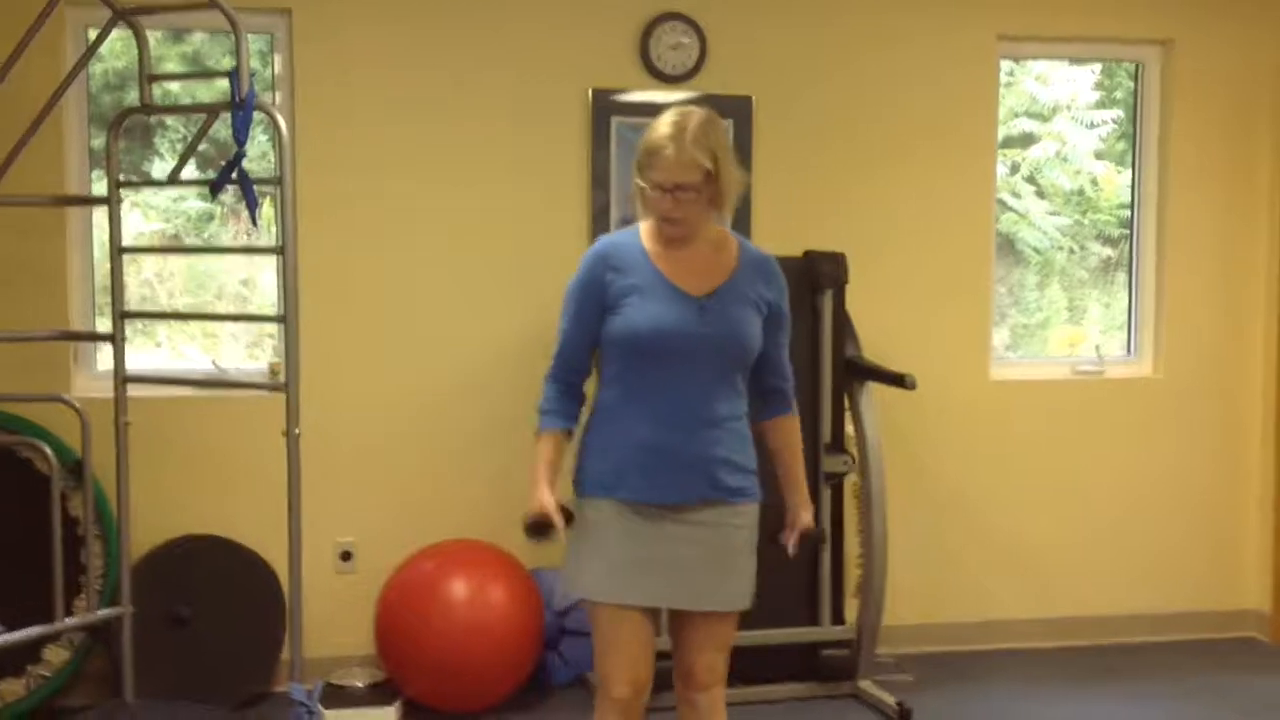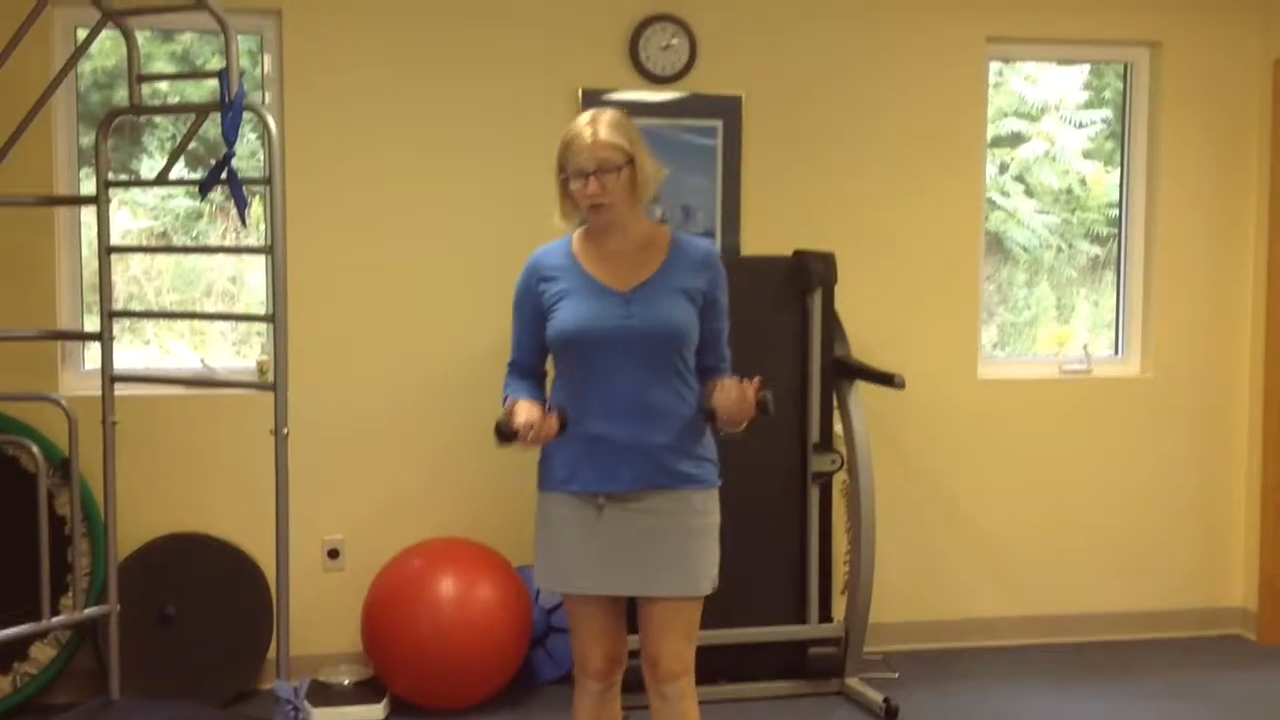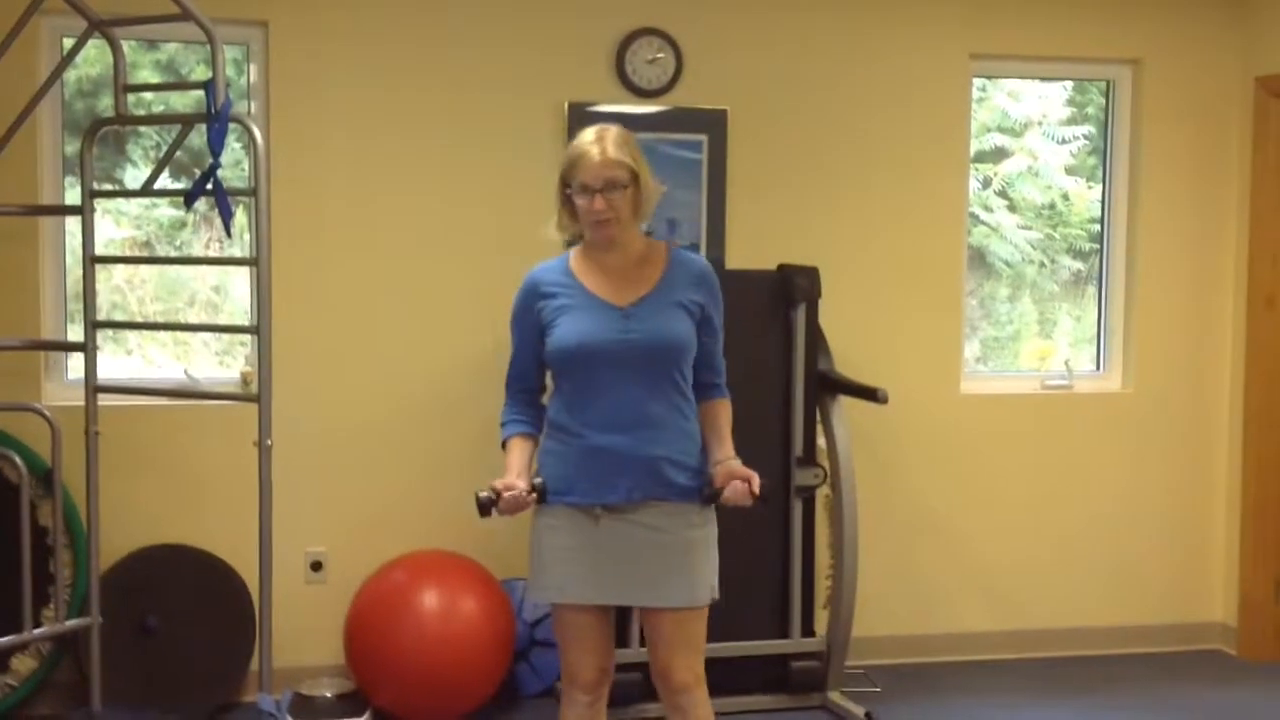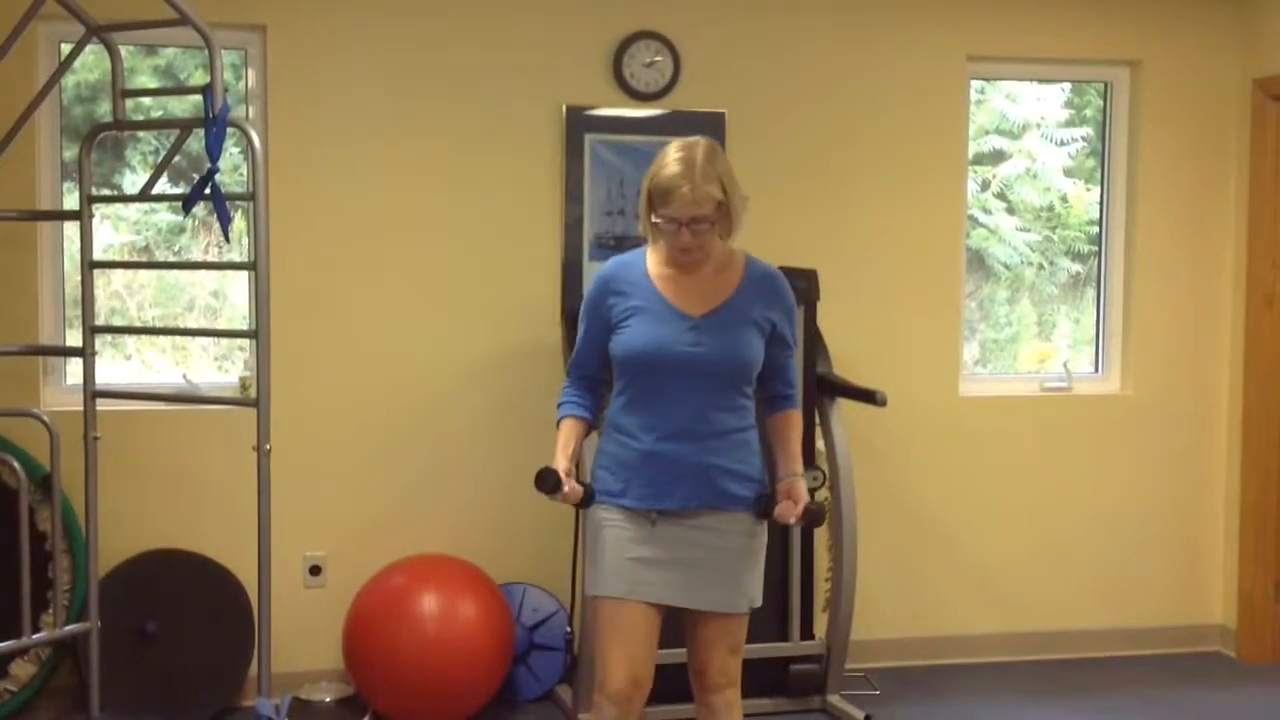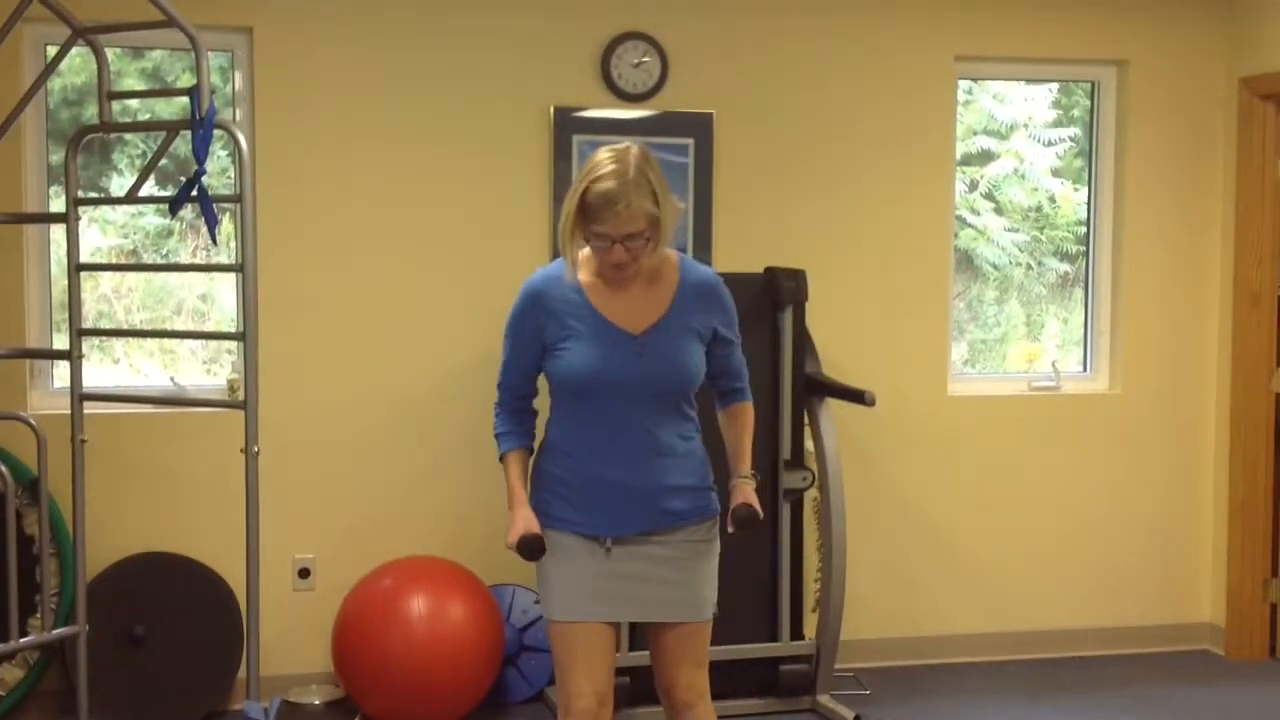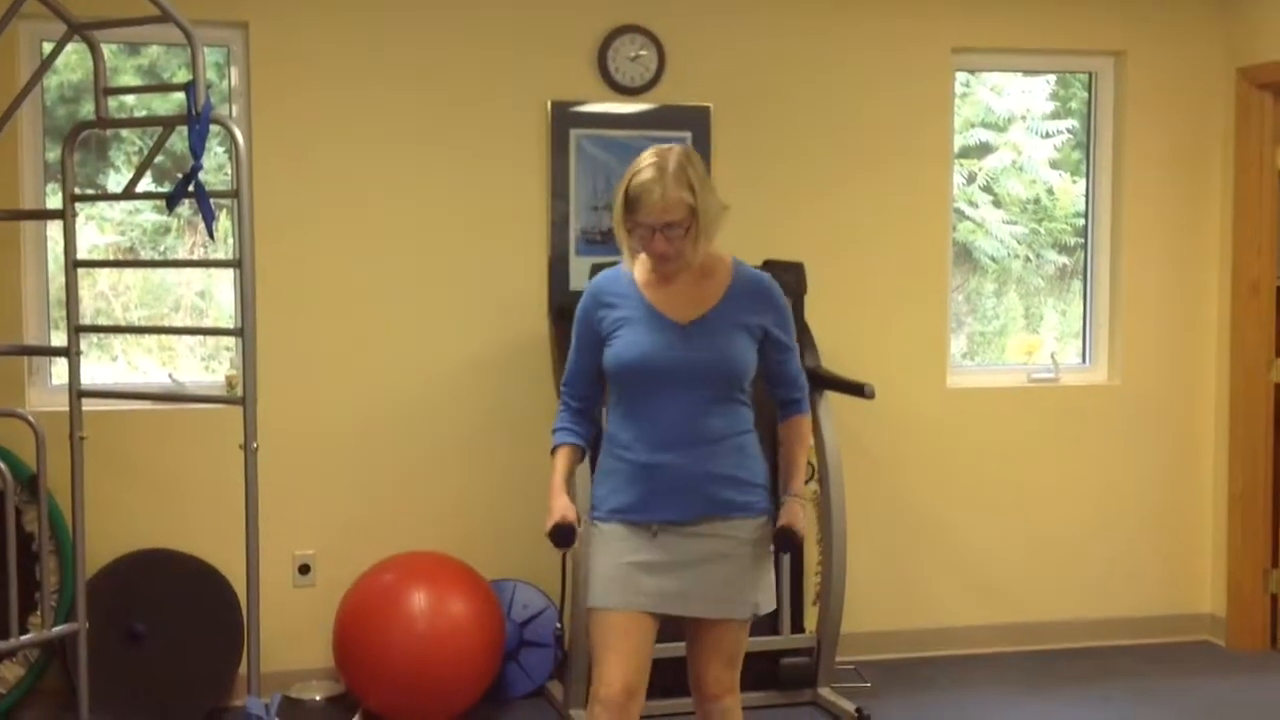
dt=0.7s
person 1, frame 1
left shoulder: (760, 274)
right shoulder: (609, 262)
left elbow: (774, 393)
right elbow: (565, 380)
left wrist: (798, 497)
right wrist: (544, 480)
left hip: (719, 504)
right hip: (619, 502)
person 1, frame 2
left shoulder: (697, 262)
right shoulder: (545, 269)
left elbow: (714, 368)
right elbow: (523, 371)
left wrist: (729, 405)
right wrist: (526, 411)
left hip: (676, 489)
right hip: (579, 492)
right knee: (596, 669)
person 1, frame 3
left shoulder: (692, 277)
right shoulder: (543, 287)
left elbow: (709, 385)
right elbow: (522, 397)
left wrist: (724, 458)
right wrist: (517, 472)
left hip: (673, 502)
right hip: (574, 504)
person 1, frame 4
left shoulder: (767, 289)
right shoulder: (616, 282)
left elbow: (780, 394)
right elbow: (584, 382)
left wrist: (790, 473)
right wrist: (564, 455)
left hip: (727, 508)
right hip: (628, 504)
person 1, frame 5
left shoulder: (703, 291)
right shoulder: (545, 295)
left elbow: (733, 388)
right elbow: (513, 404)
left wrist: (743, 477)
right wrist: (519, 501)
left hip: (679, 524)
right hip: (577, 529)
person 1, frame 6
left shoulder: (756, 294)
right shoulder: (605, 295)
left elbow: (792, 400)
right elbow: (577, 404)
left wrist: (794, 494)
right wrist: (558, 489)
left hip: (730, 519)
right hip: (627, 518)
